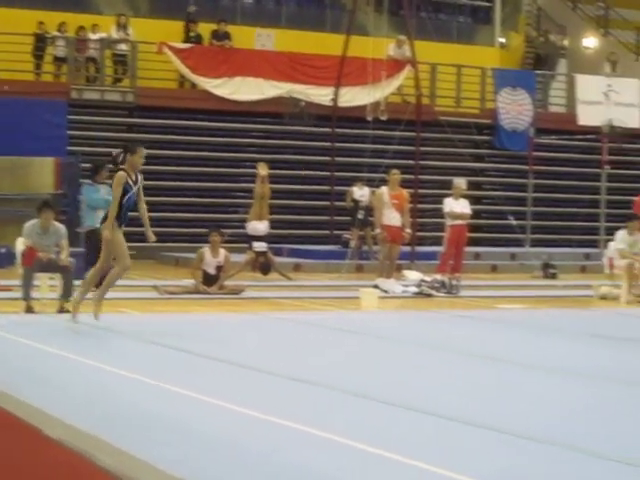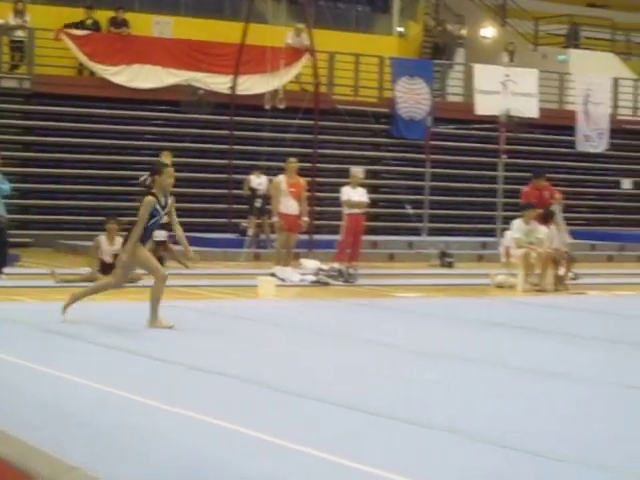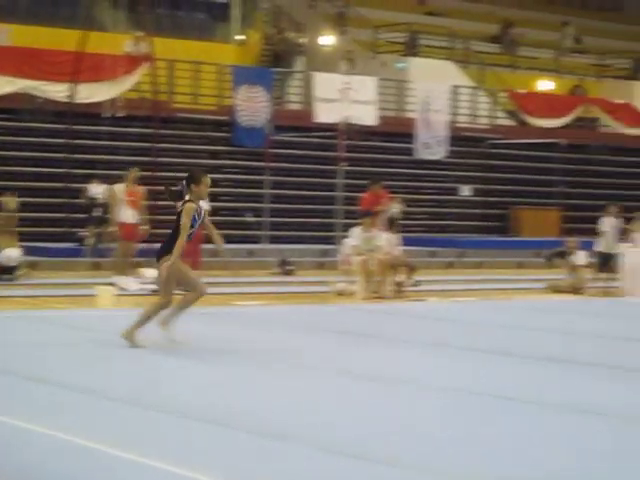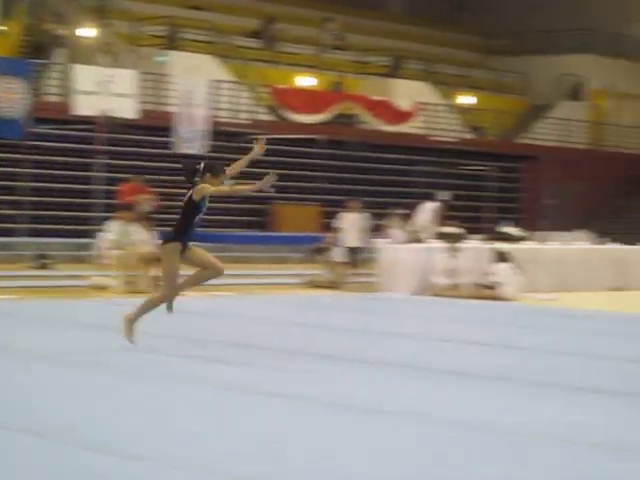
dt=0.4s
person 1, frame 1
left shoulder: (138, 177)
right shoulder: (121, 175)
left elbow: (141, 204)
right elbow: (115, 203)
left wrist: (148, 229)
right wrist: (109, 229)
left hip: (118, 224)
right hip: (112, 223)
left knee: (102, 266)
right knee: (125, 264)
left ankle: (79, 299)
right ankle: (97, 298)
person 1, frame 2
left shoulder: (169, 200)
right shoulder: (149, 200)
left elbow: (176, 225)
right elbow: (138, 227)
left wrist: (186, 247)
right wrist: (127, 253)
left hip: (139, 244)
right hip: (133, 244)
left knee: (116, 282)
right knee: (161, 276)
left ankle: (75, 298)
right ankle: (153, 319)
person 1, frame 3
left shoulder: (198, 207)
right shoulder: (189, 206)
left elbow: (209, 226)
right elbow: (183, 235)
right wrist: (171, 261)
left hip: (172, 256)
right hip: (168, 255)
left knee: (165, 300)
right knee: (198, 290)
left ankle: (131, 331)
right ankle: (169, 318)
person 1, frame 4
left shoulder: (203, 187)
right shoulder: (200, 189)
left elbow: (232, 170)
right elbow: (230, 190)
left wrist: (254, 153)
right wrist: (258, 185)
left hip: (184, 244)
right hip: (174, 243)
left knee: (218, 269)
right knee: (168, 292)
left ankle: (175, 290)
right ankle: (132, 318)
